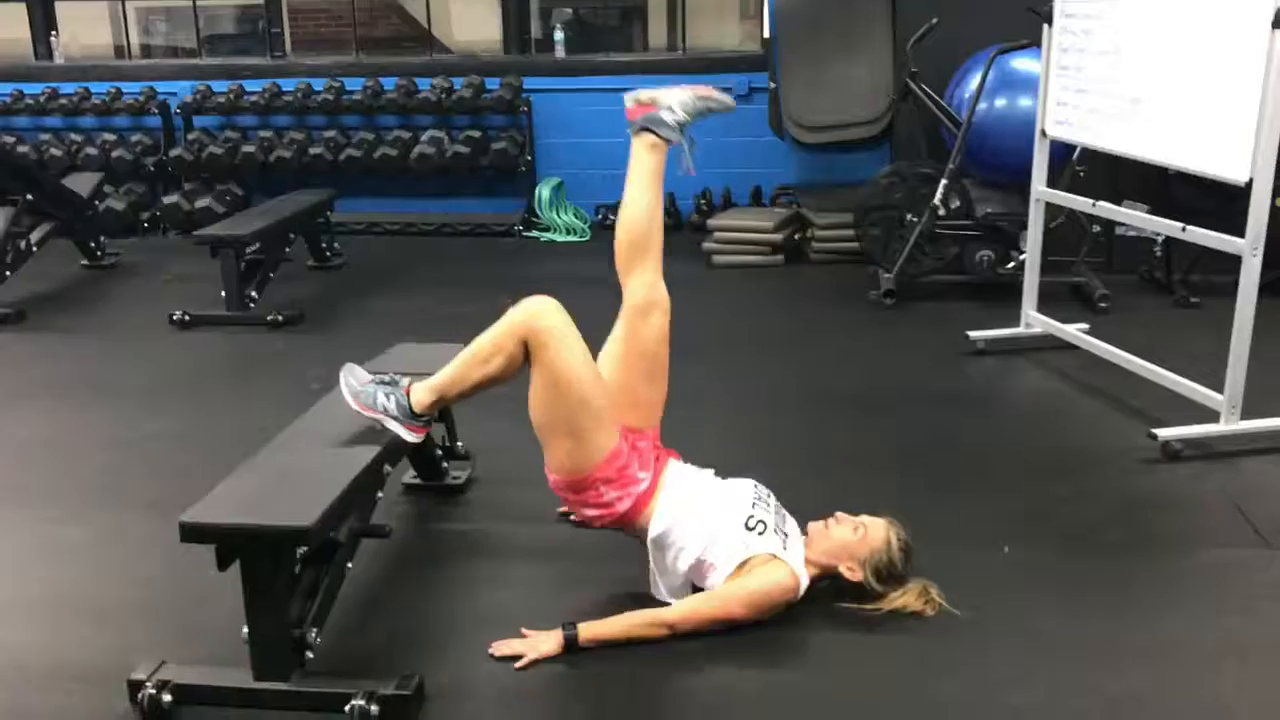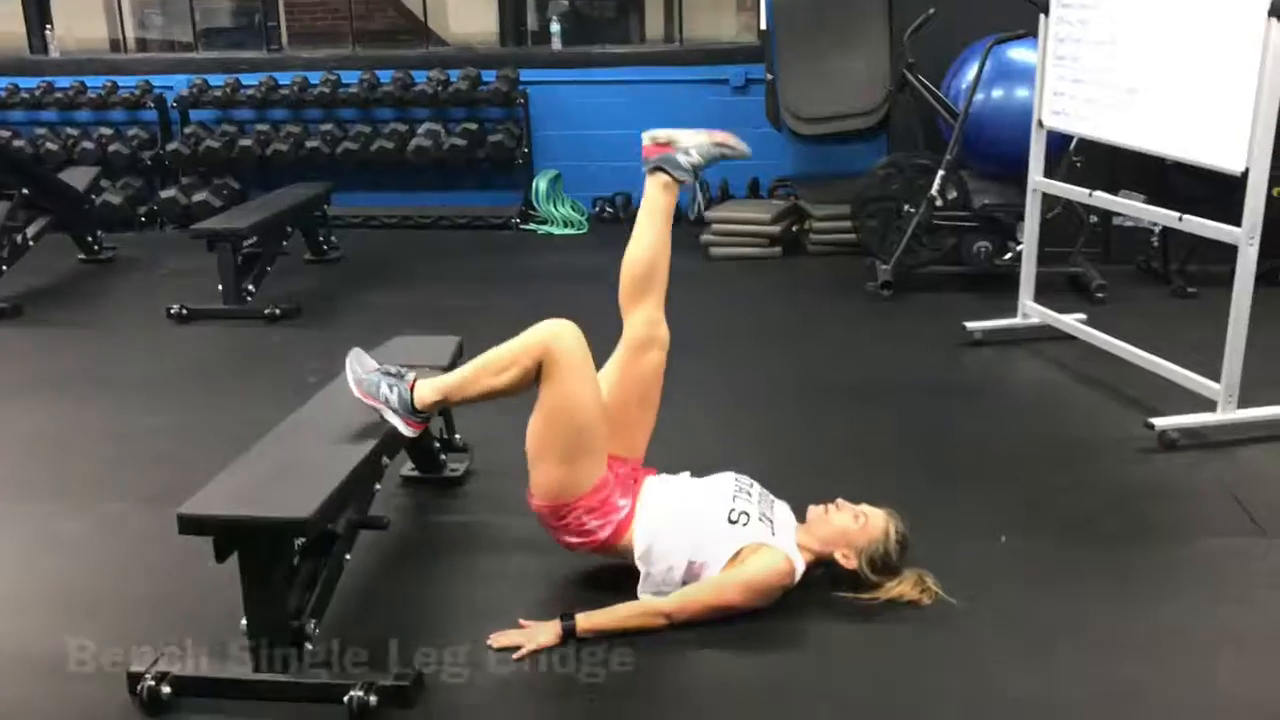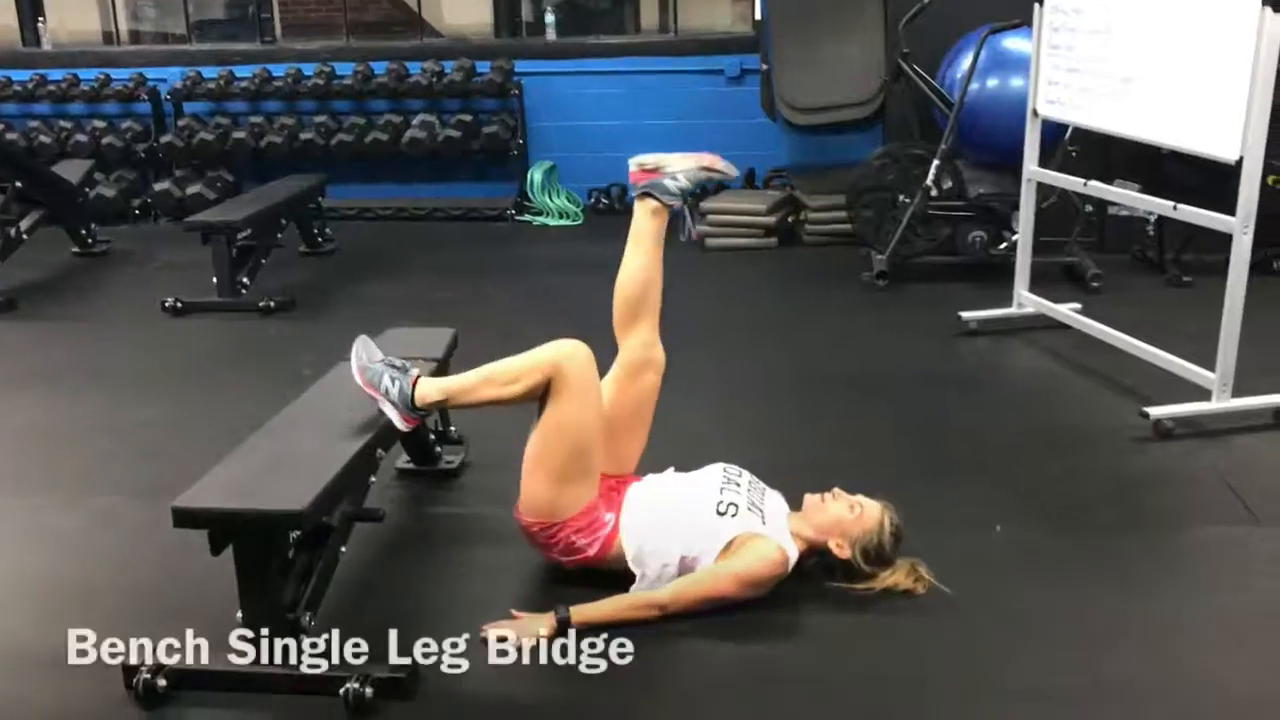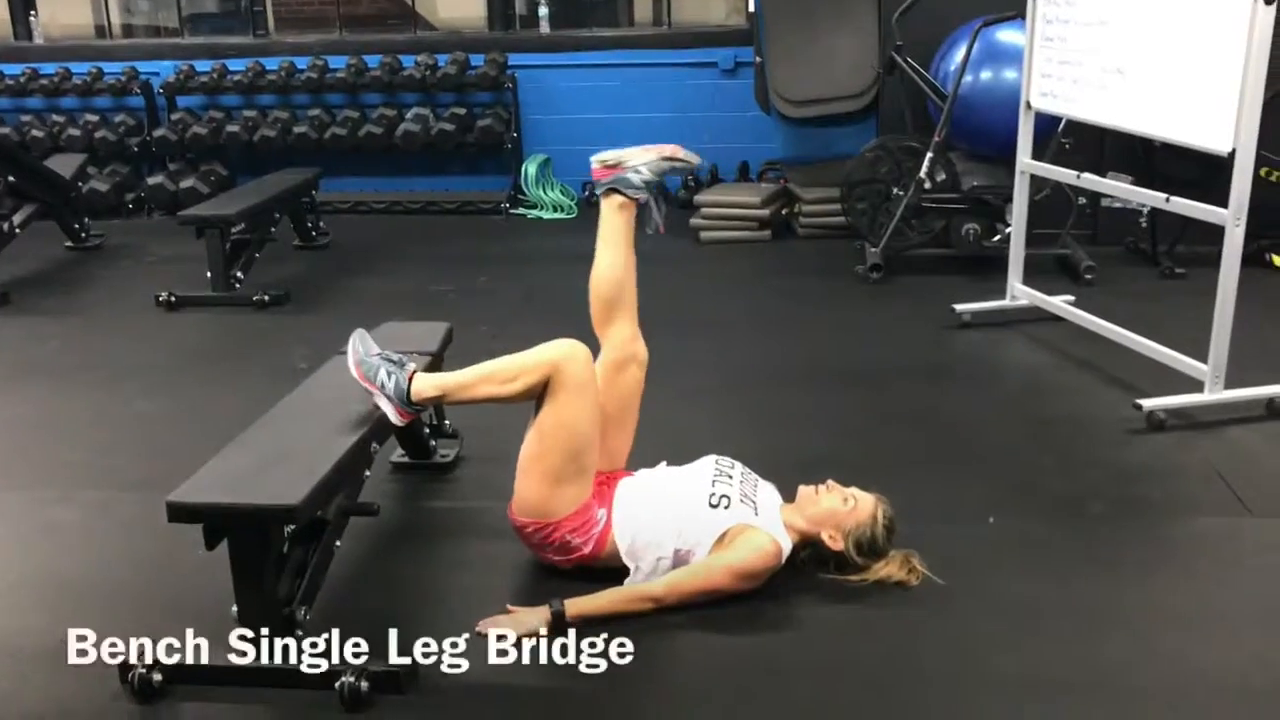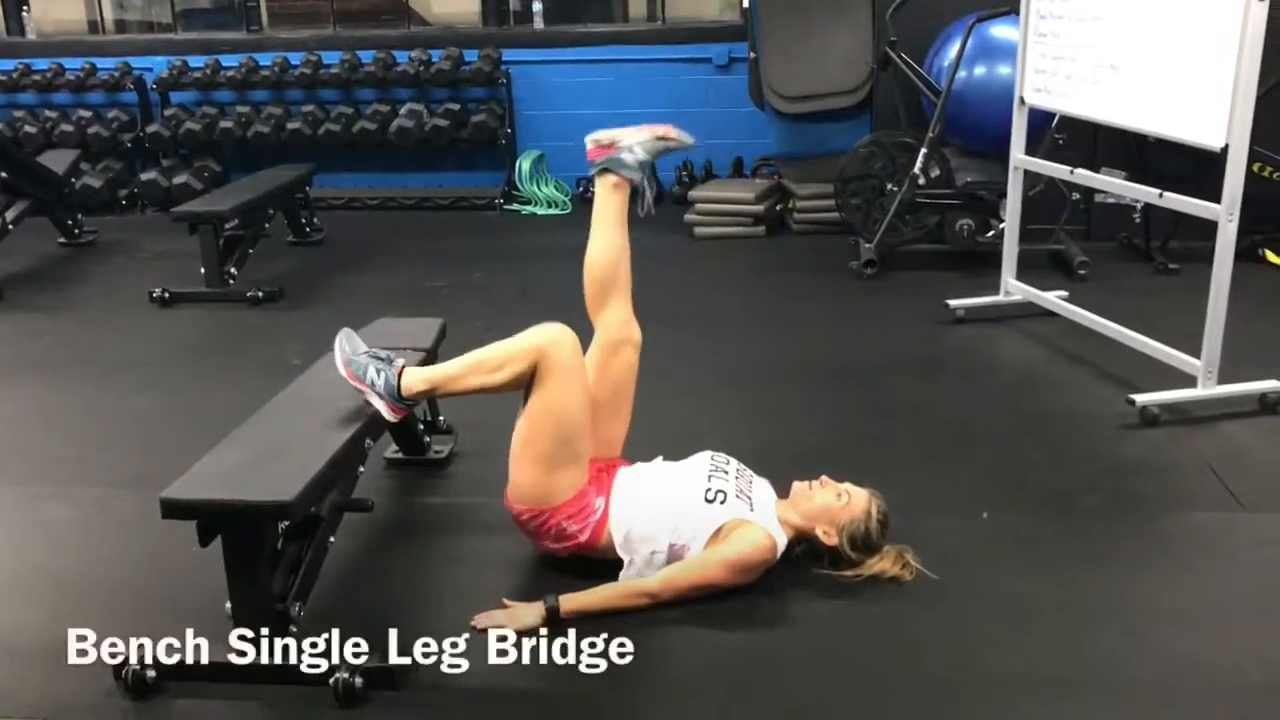
dt=0.2s
person 1, frame 1
left shoulder: (783, 581)
right shoulder: (783, 539)
left elbow: (671, 621)
left wrist: (566, 637)
left hip: (612, 479)
right hip: (637, 462)
left knee: (539, 316)
left ankle: (415, 405)
person 1, frame 2
left shoulder: (777, 568)
right shoulder: (780, 525)
left elbow: (668, 612)
left wrist: (563, 629)
left hip: (591, 509)
right hip: (622, 486)
left knee: (558, 338)
left ankle: (418, 402)
person 1, frame 3
left shoulder: (769, 559)
right shoulder: (774, 513)
left elbow: (662, 603)
left wrist: (557, 621)
left hip: (576, 527)
right hip: (611, 497)
left knee: (570, 358)
left ankle: (418, 396)
person 1, frame 4
left shoulder: (763, 551)
right shoulder: (765, 505)
left elbow: (657, 595)
left wrist: (552, 615)
left hip: (568, 527)
right hip: (603, 492)
left knee: (569, 358)
left ankle: (413, 390)
person 1, frame 5
left shoulder: (759, 545)
right shoulder: (760, 500)
left elbow: (652, 591)
left wrist: (545, 611)
left hip: (565, 515)
right hip: (598, 484)
left knee: (554, 342)
left ankle: (402, 386)
